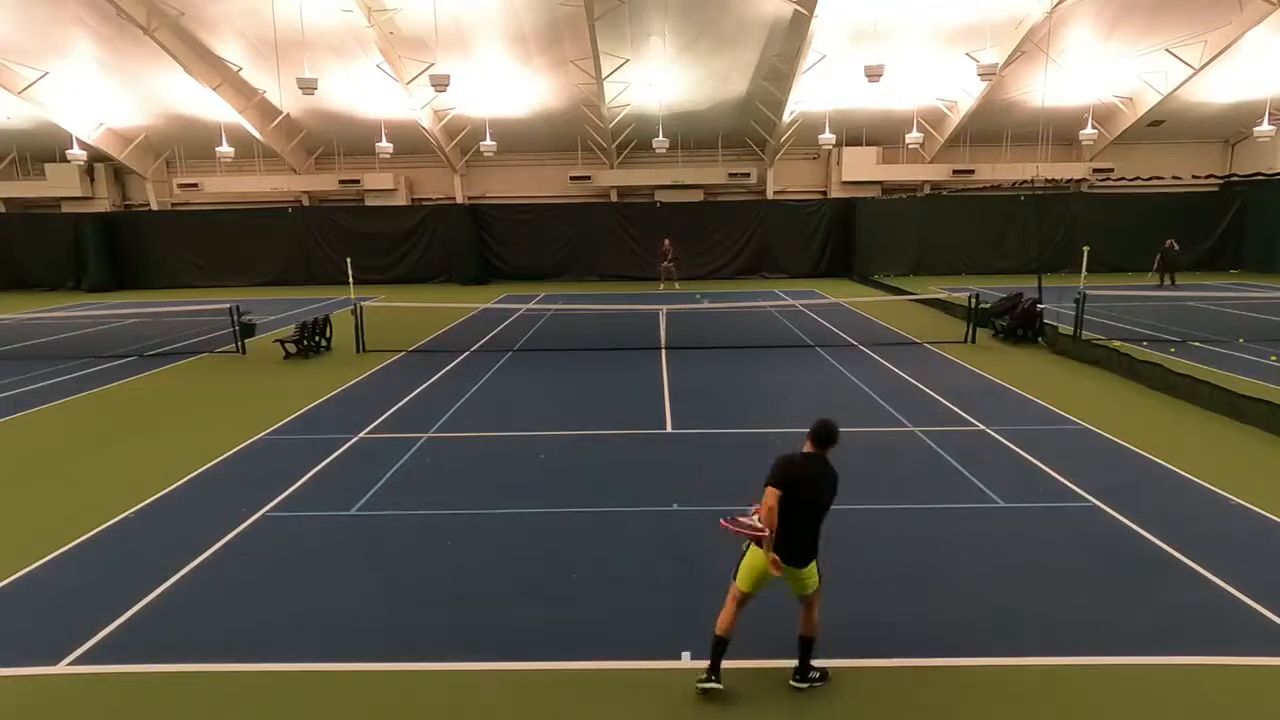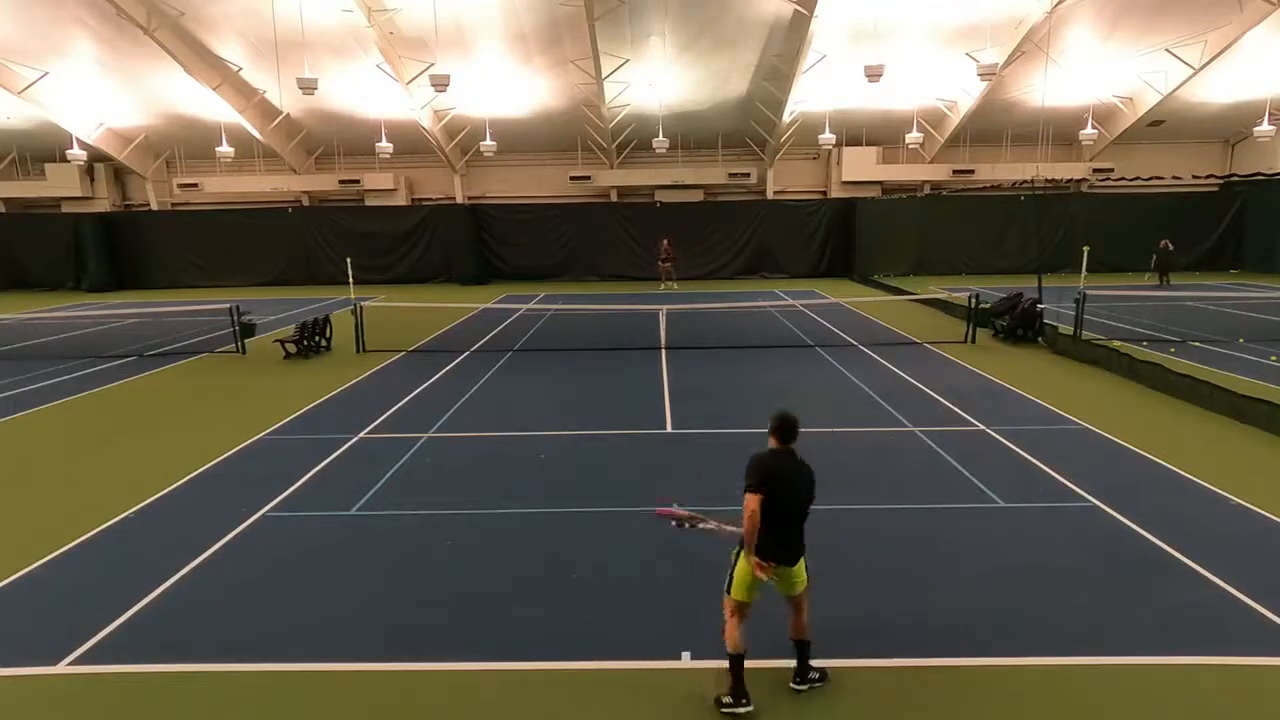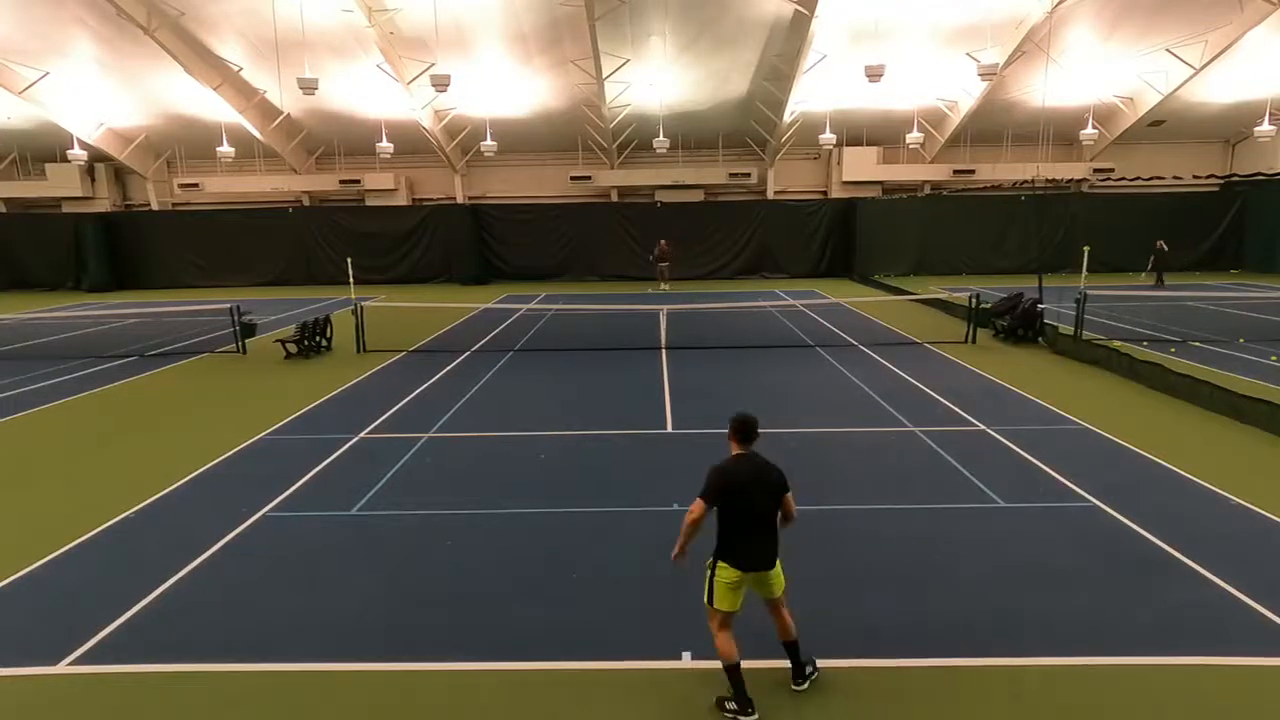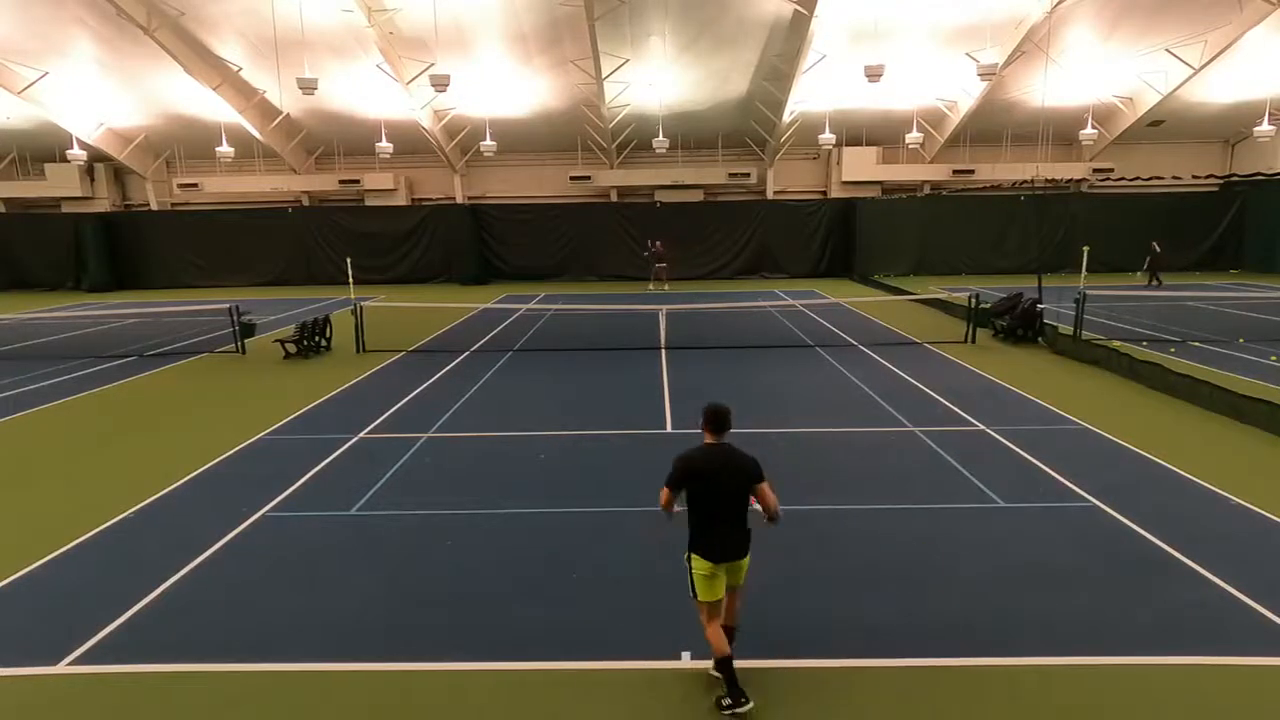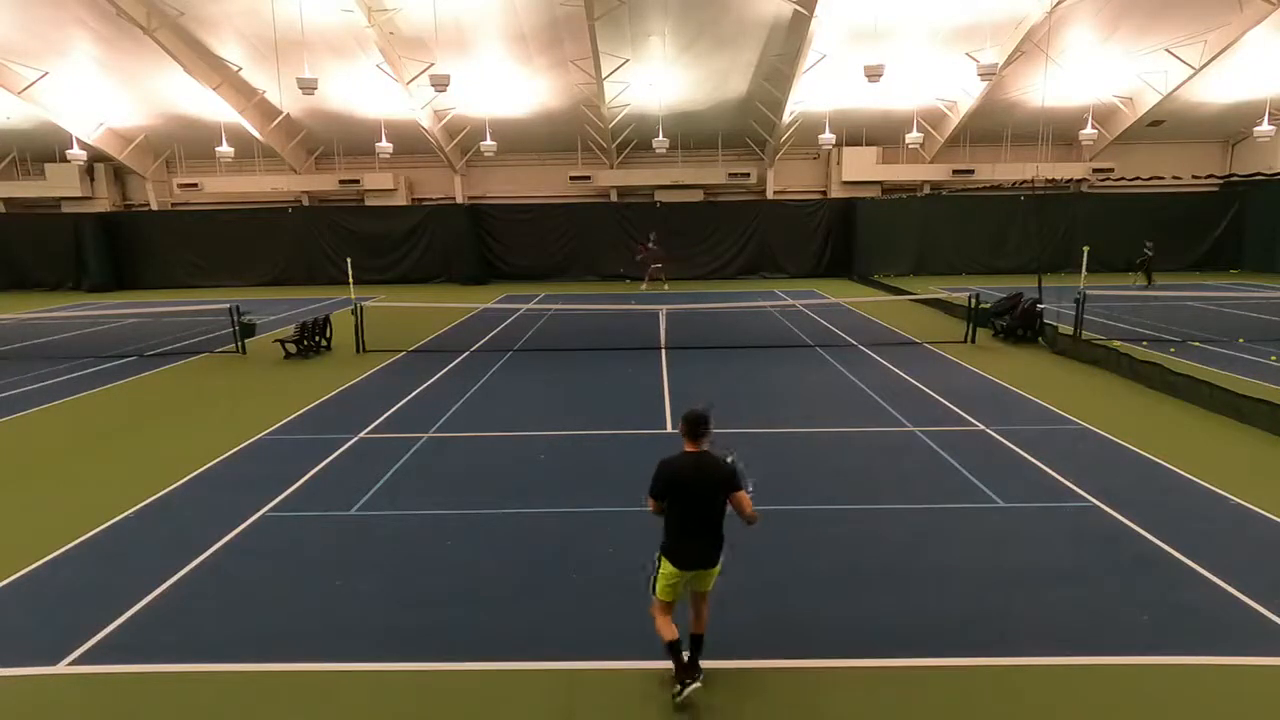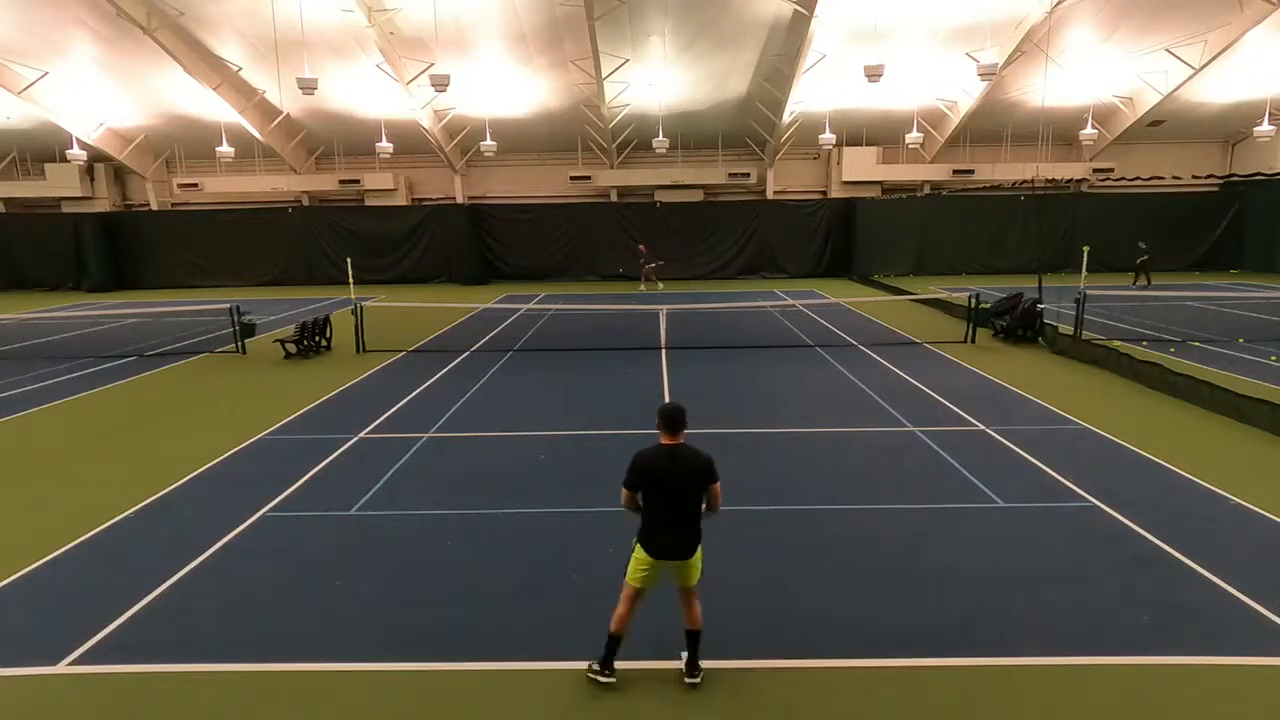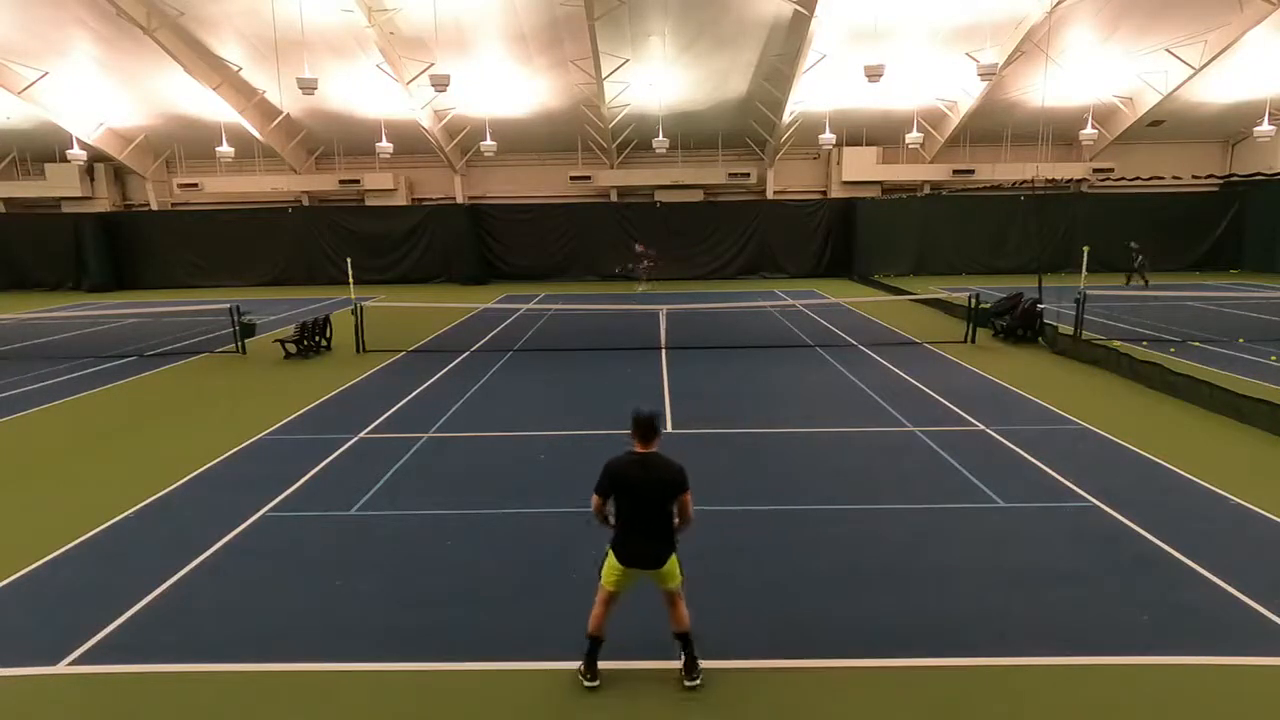
dt=0.2s
person 1, frame 1
left shoulder: (787, 463)
right shoulder: (831, 477)
left elbow: (770, 506)
left wrist: (768, 550)
left hip: (767, 550)
right hip: (802, 555)
left knee: (734, 603)
right knee: (811, 603)
left ankle: (713, 673)
right ankle: (803, 671)
person 1, frame 2
left shoulder: (760, 463)
right shoulder: (806, 471)
left elbow: (752, 511)
left wrist: (749, 553)
left hip: (759, 554)
right hip: (792, 554)
left knee: (733, 615)
right knee: (798, 606)
left ankle: (738, 694)
right ankle: (803, 673)
person 1, frame 3
left shoulder: (721, 472)
right shoulder: (774, 472)
left elbow: (696, 516)
right elbow: (789, 514)
left wrist: (681, 546)
left hip: (730, 562)
right hip: (767, 559)
left knee: (720, 626)
right knee: (779, 609)
right ankle: (799, 672)
person 1, frame 4
left shoulder: (687, 460)
right shoulder: (747, 462)
left elbow: (665, 503)
right elbow: (771, 507)
left wrist: (672, 512)
right wrist: (772, 516)
left hip: (704, 552)
right hip: (739, 548)
left knee: (710, 620)
right knee: (732, 597)
left ankle: (736, 695)
right ankle: (722, 664)
person 1, frame 5
left shoulder: (667, 467)
right shoulder: (725, 469)
left elbow: (655, 508)
right elbow: (747, 514)
right wrist: (751, 517)
left hip: (675, 556)
right hip: (710, 556)
left knee: (661, 613)
right knee: (700, 603)
left ankle: (685, 675)
right ankle: (692, 666)
person 1, frame 6
left shoulder: (643, 459)
right shoulder: (703, 461)
left elbow: (627, 502)
right elbow: (715, 505)
left hip: (650, 546)
right hip: (688, 546)
left knee: (627, 602)
right knee: (690, 599)
left ankle: (606, 665)
right ankle: (693, 666)
person 1, frame 7
left shoulder: (614, 467)
right shoulder: (674, 471)
left elbow: (597, 508)
right elbow: (687, 517)
left hip: (623, 553)
right hip: (661, 553)
left knee: (602, 603)
right knee: (676, 603)
left ankle: (590, 668)
right ankle: (690, 668)
